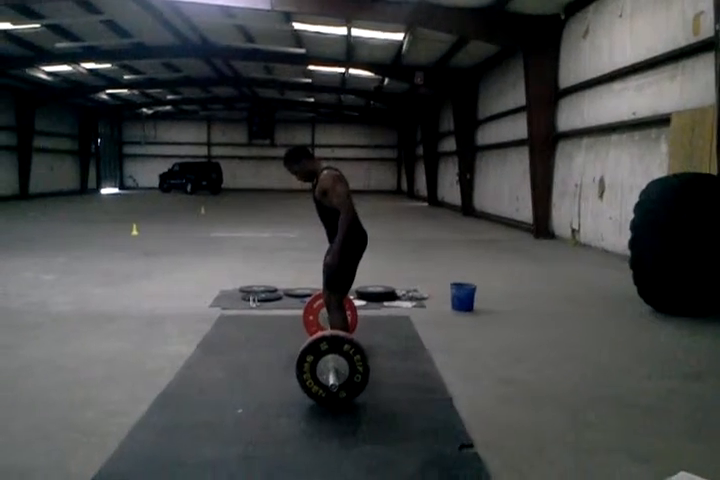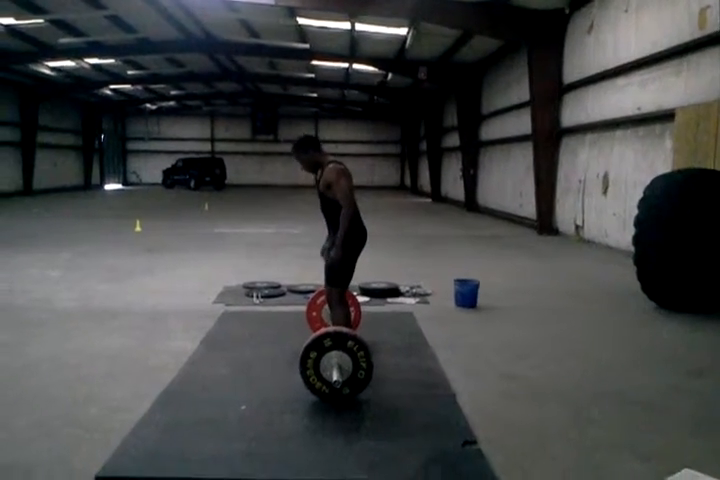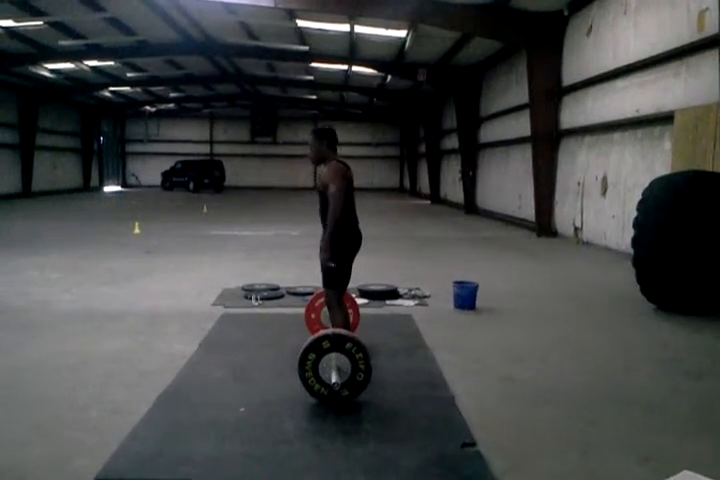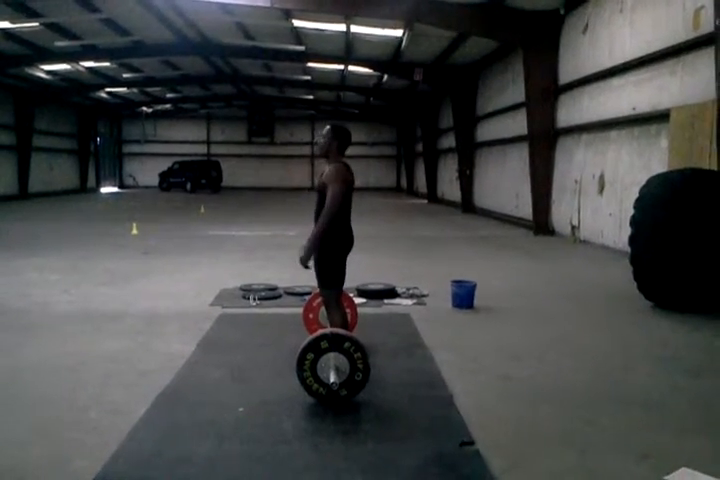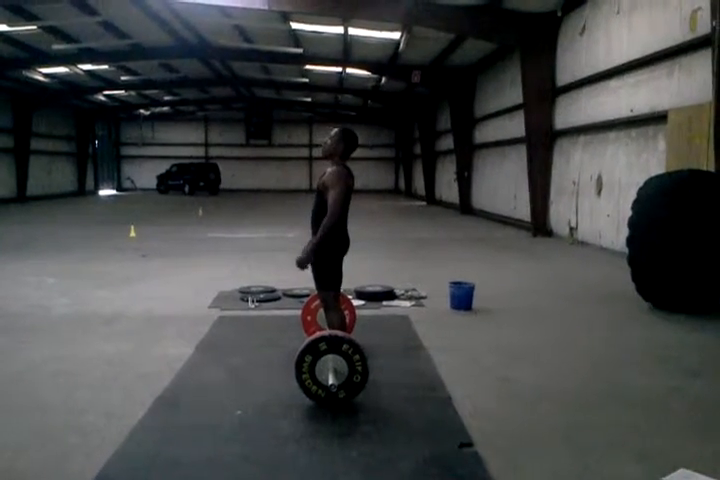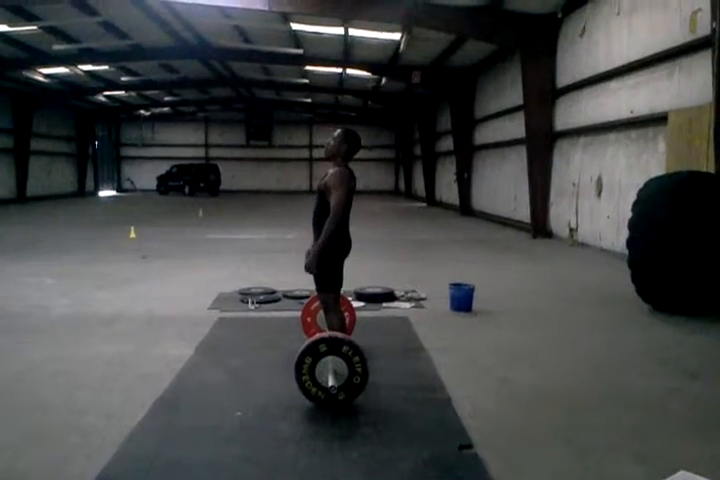
dt=0.3s
person 1, frame 1
left shoulder: (329, 178)
right shoulder: (321, 179)
left elbow: (347, 212)
left wrist: (335, 251)
right wrist: (334, 248)
left hip: (348, 243)
right hip: (342, 242)
left knee: (334, 301)
right knee: (330, 298)
person 1, frame 2
left shoulder: (334, 171)
right shoulder: (324, 172)
left elbow: (349, 208)
left wrist: (338, 246)
right wrist: (330, 240)
left hip: (347, 238)
right hip: (341, 237)
left knee: (335, 297)
right knee: (334, 295)
person 1, frame 3
left shoulder: (333, 170)
right shoulder: (331, 168)
left elbow: (334, 210)
left wrist: (325, 246)
right wrist: (326, 243)
left hip: (342, 240)
right hip: (339, 239)
left knee: (334, 299)
right knee: (333, 298)
person 1, frame 4
left shoulder: (336, 171)
right shoulder: (335, 169)
left elbow: (329, 211)
left wrist: (310, 247)
right wrist: (312, 242)
left hip: (333, 241)
right hip: (332, 239)
left knee: (332, 299)
right knee: (331, 298)
person 1, frame 5
left shoulder: (337, 173)
right shoulder: (336, 172)
left elbow: (332, 215)
left wrist: (310, 249)
right wrist: (313, 245)
left hip: (328, 244)
right hip: (326, 243)
left knee: (330, 302)
right knee: (330, 301)
person 1, frame 6
left shoulder: (339, 175)
right shoulder: (338, 173)
left elbow: (335, 217)
left wrist: (316, 252)
right wrist: (316, 247)
left hip: (331, 246)
right hip: (329, 244)
left knee: (330, 305)
right knee: (330, 303)
